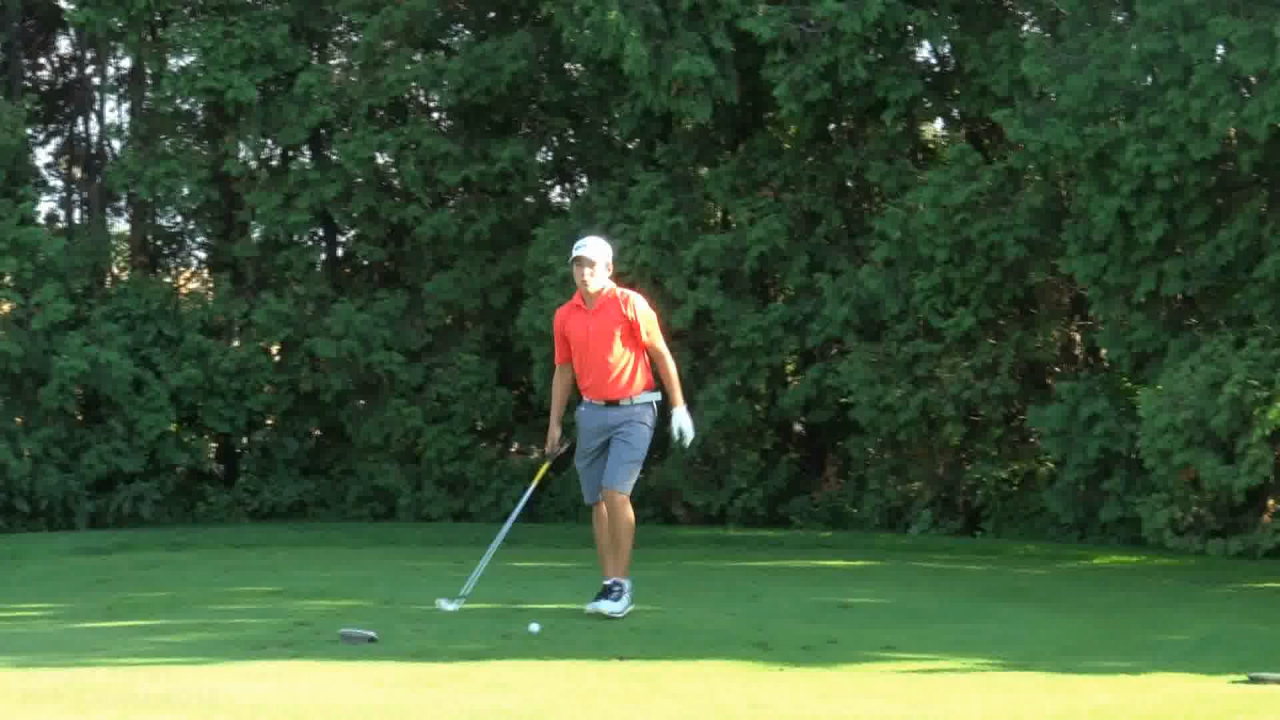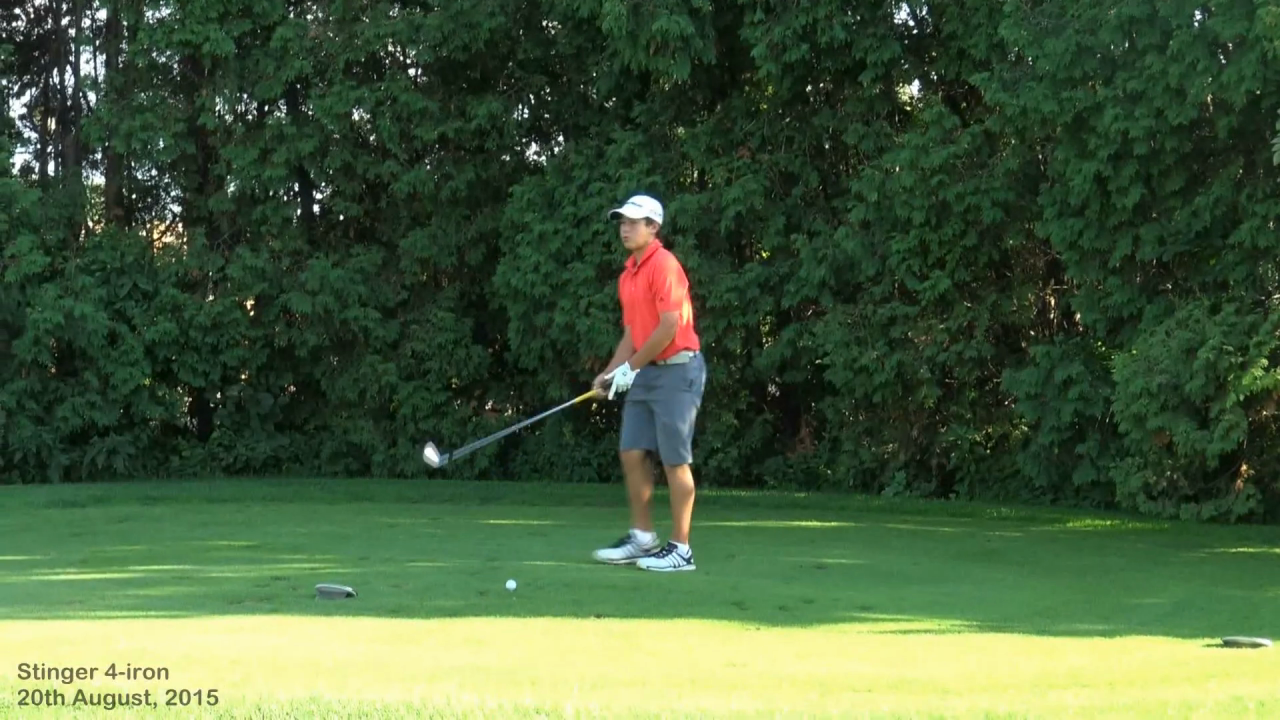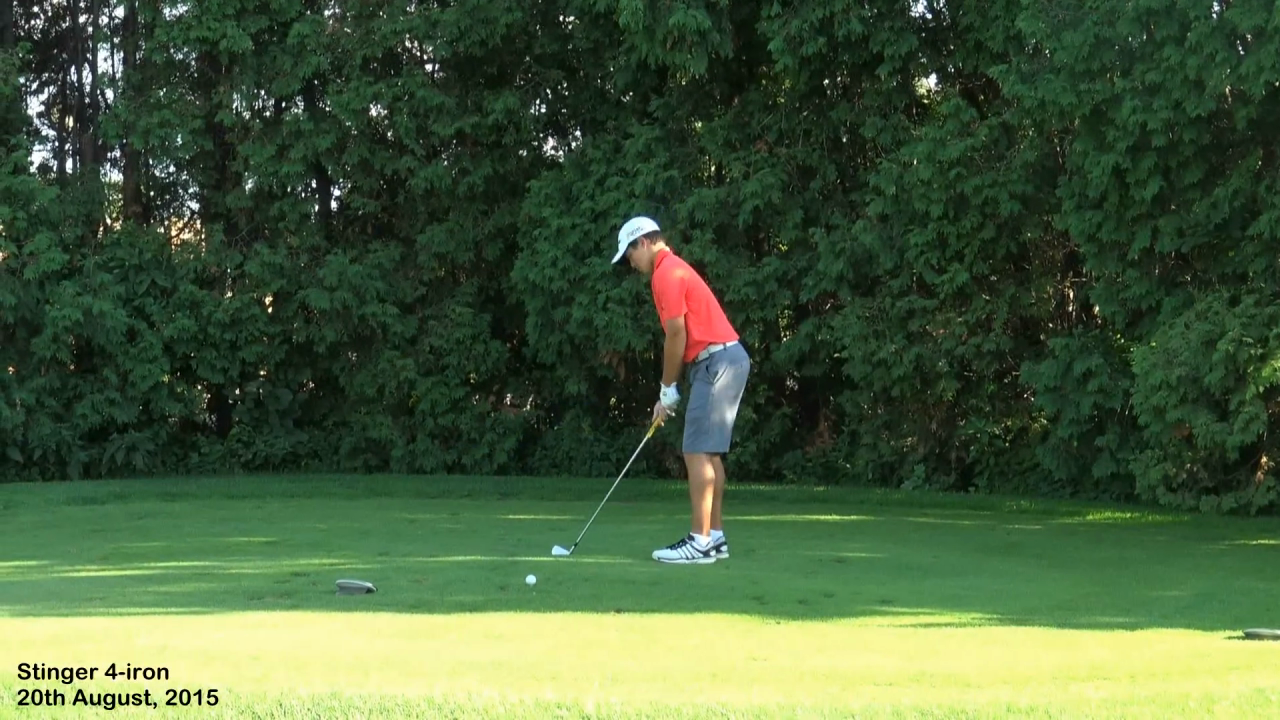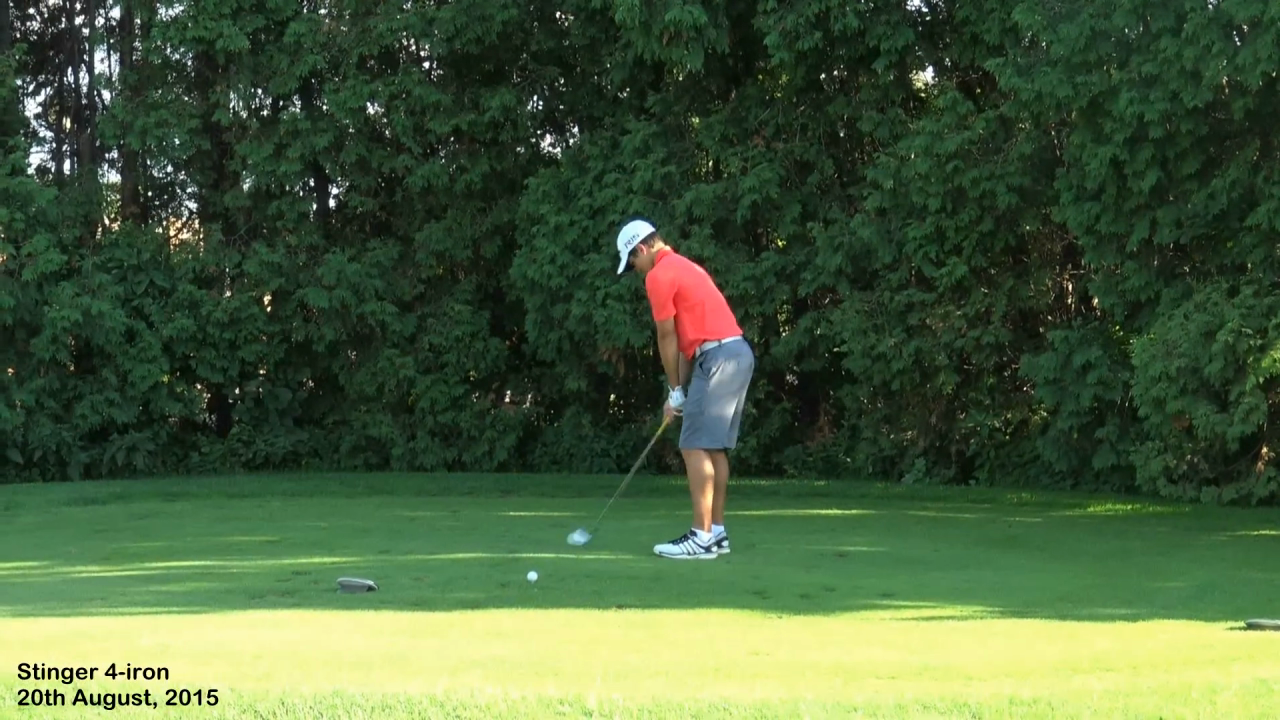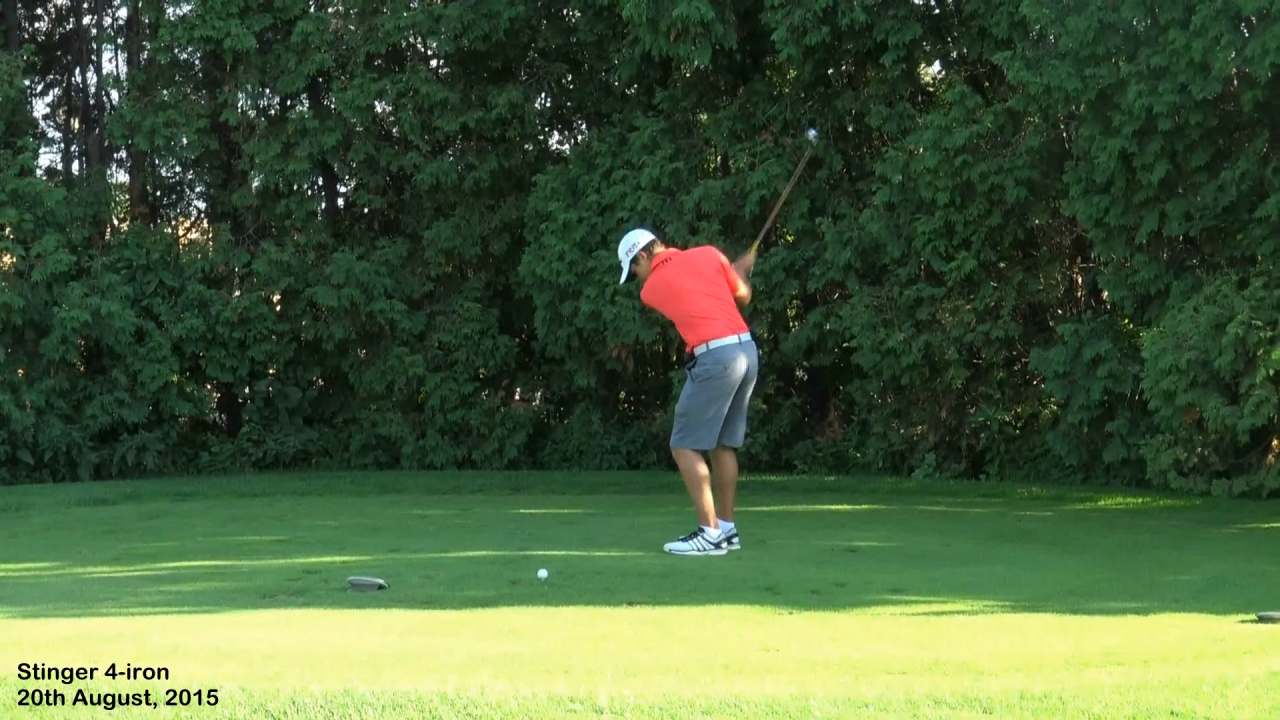
dt=0.7s
person 1, frame 1
left shoulder: (629, 304)
right shoulder: (564, 316)
left elbow: (661, 355)
right elbow: (564, 370)
left wrist: (679, 407)
right wrist: (555, 422)
left hip: (633, 410)
right hip: (591, 412)
left knee: (615, 493)
right knee: (597, 501)
left ankle: (621, 583)
right ankle: (610, 584)
person 1, frame 2
left shoulder: (664, 265)
right shoulder: (627, 275)
left elbow: (670, 326)
left wrist: (629, 368)
right wrist: (611, 372)
left hip: (677, 370)
right hip: (646, 374)
left knee: (674, 461)
right knee: (631, 453)
left ankle: (679, 549)
right ankle: (642, 537)
person 1, frame 3
left shoulder: (666, 273)
right shoulder: (673, 270)
left elbow: (677, 336)
right elbow: (684, 337)
left wrist: (667, 388)
right wrist: (667, 393)
left hip: (718, 363)
right hip: (723, 361)
left knee: (697, 451)
right knee: (709, 452)
left ankle: (699, 542)
right ankle: (714, 536)
person 1, frame 4
left shoulder: (658, 276)
right shoulder: (683, 266)
left elbow: (668, 338)
left wrist: (674, 390)
right wrist: (680, 386)
left hip: (718, 358)
right hip: (736, 353)
left knee: (695, 447)
right knee: (713, 448)
left ankle: (701, 537)
right ankle: (715, 531)
person 1, frame 5
left shoulder: (650, 291)
right shoulder: (708, 254)
right elbow: (743, 295)
right wrist: (739, 269)
left hip: (714, 359)
right hip: (745, 351)
left knee: (685, 447)
right knee: (720, 446)
left ankle: (710, 533)
right ankle: (725, 527)
